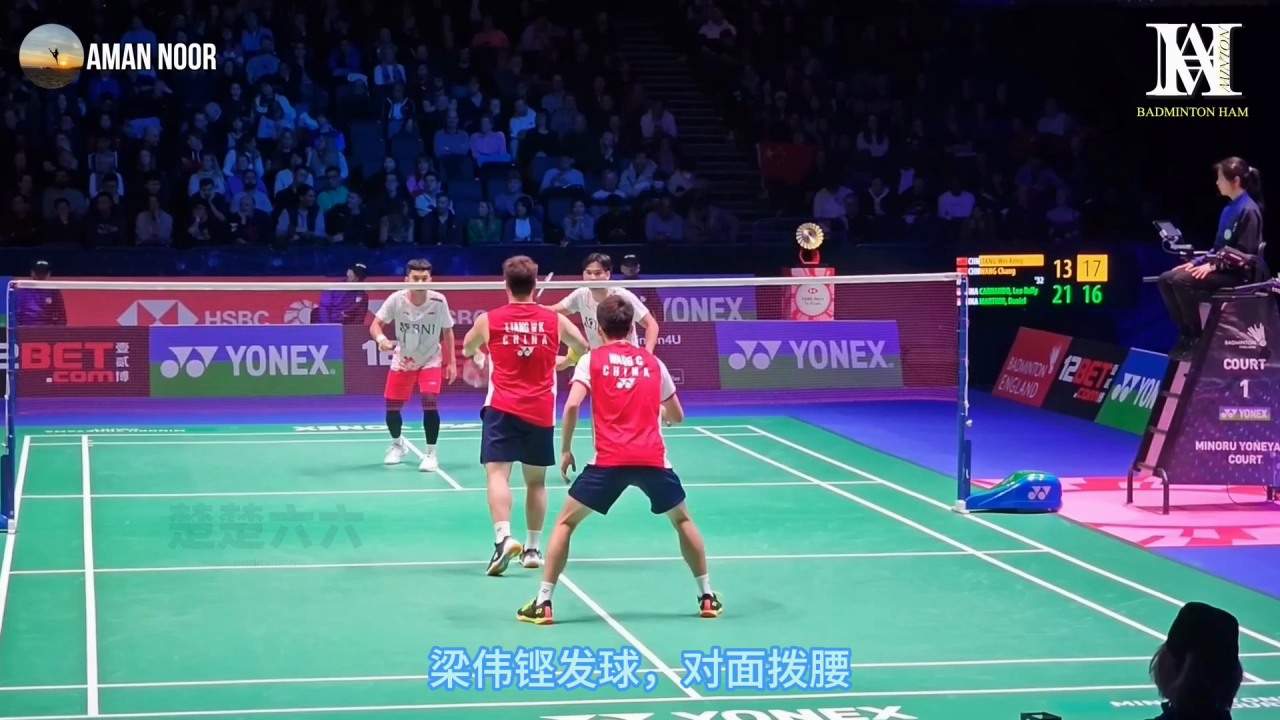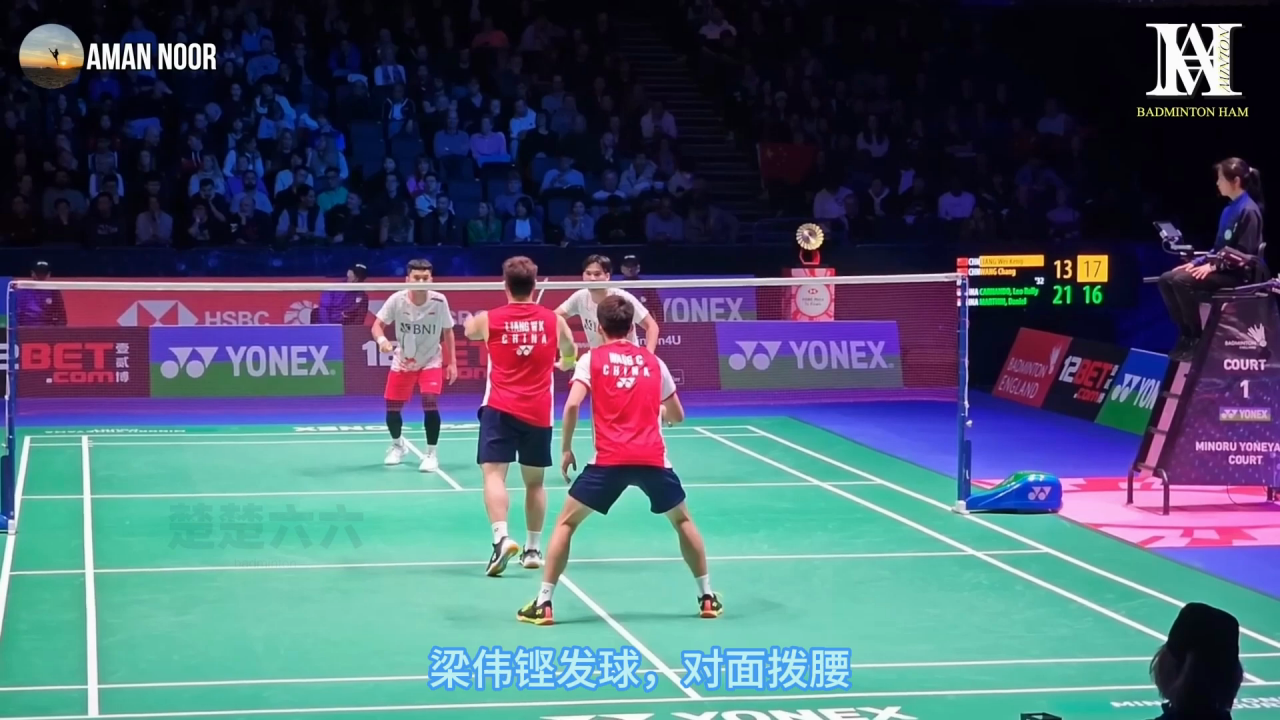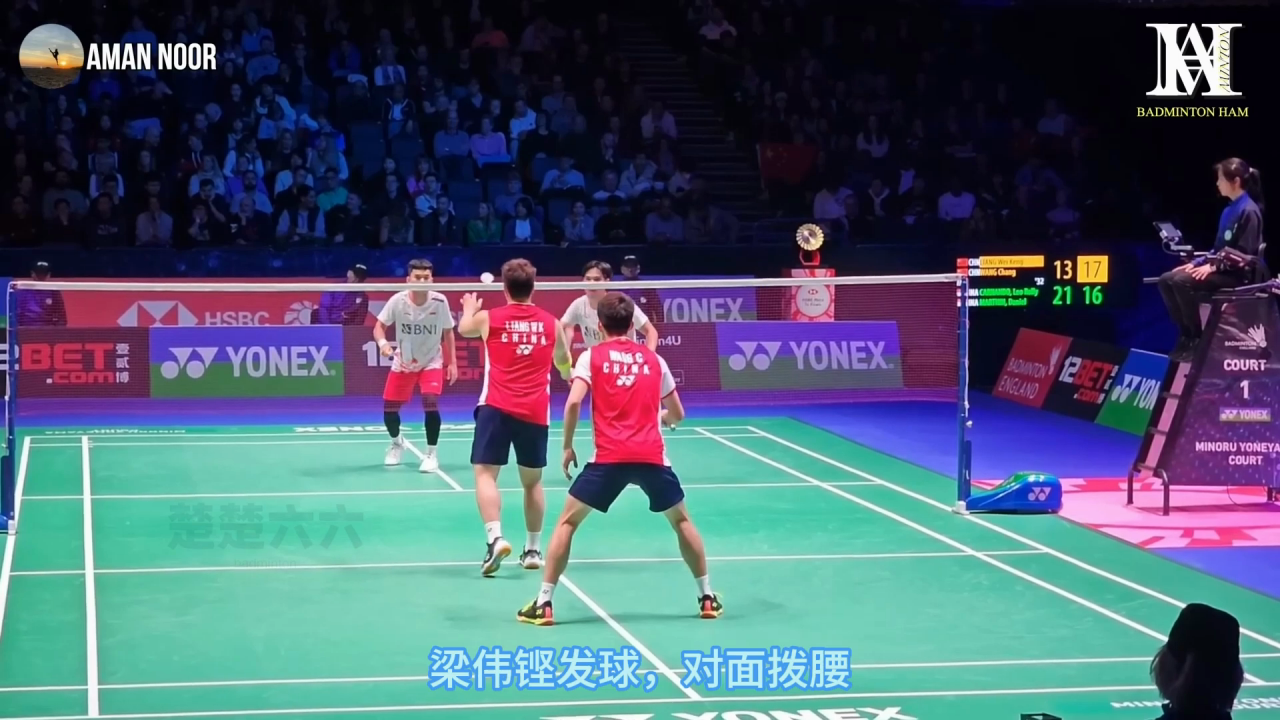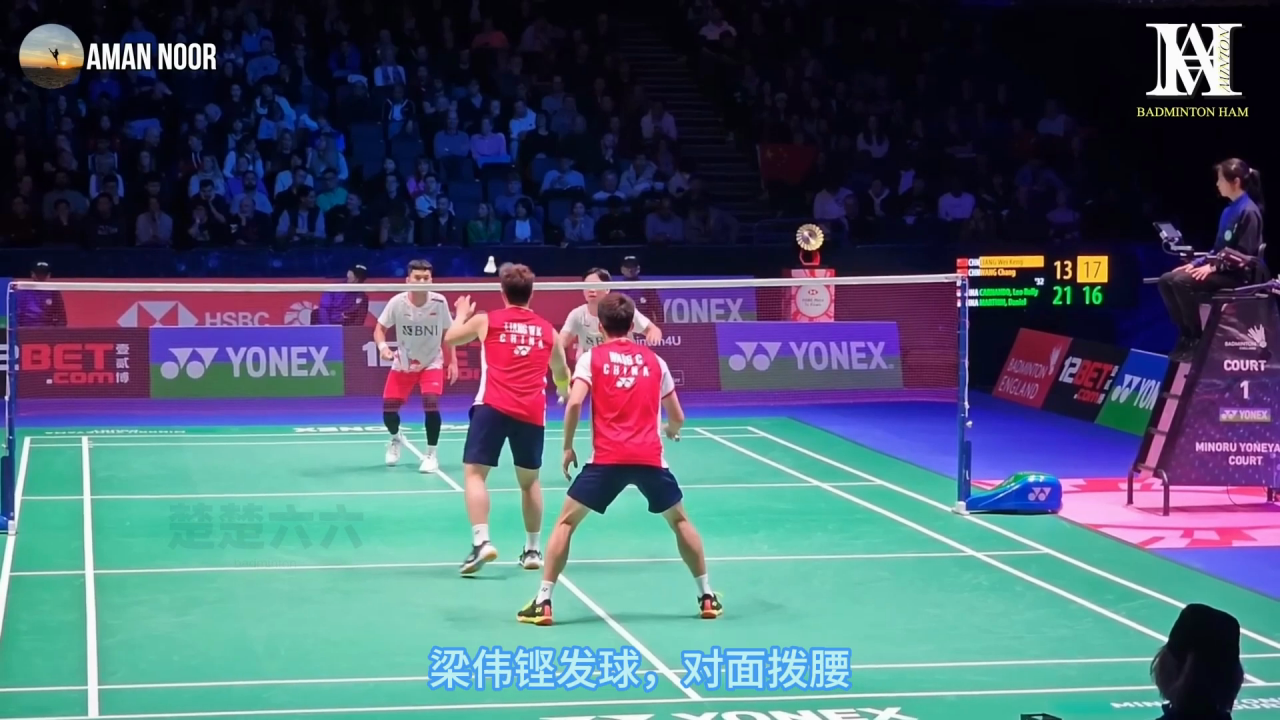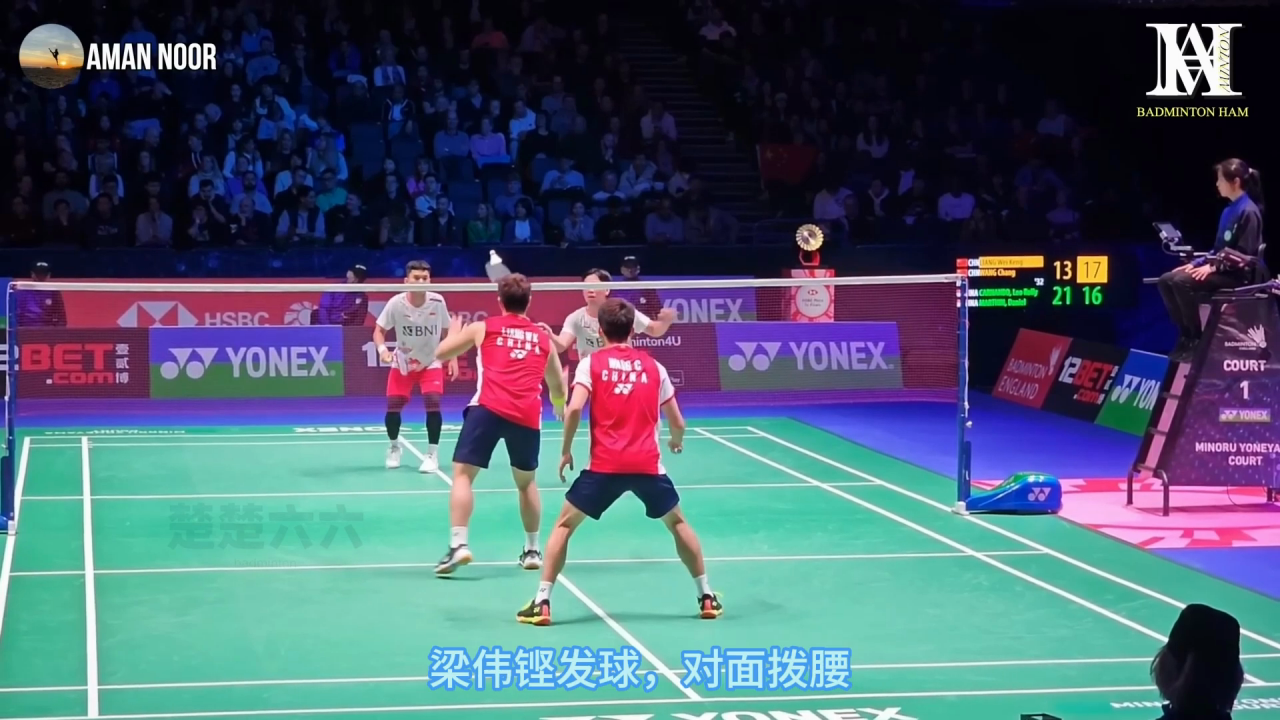
dt=0.3s
person 1, frame 1
left shoulder: (591, 359)
right shoulder: (653, 362)
left elbow: (572, 406)
right elbow: (677, 416)
left wrist: (565, 449)
left hip: (609, 460)
right hip: (652, 459)
left knee: (565, 522)
right knee: (682, 520)
left ankle: (543, 602)
right ankle: (707, 596)
person 1, frame 2
left shoulder: (592, 359)
right shoulder: (653, 362)
left elbow: (572, 405)
right elbow: (677, 416)
left wrist: (566, 449)
left hip: (610, 460)
right hip: (652, 459)
left knee: (566, 522)
right knee: (682, 520)
left ankle: (544, 603)
right ankle: (707, 596)
person 1, frame 3
left shoulder: (592, 356)
right shoulder: (653, 359)
left elbow: (573, 402)
right elbow: (678, 414)
left wrist: (567, 447)
right wrist: (664, 417)
left hip: (609, 458)
right hip: (652, 457)
left knee: (567, 522)
right knee: (681, 520)
left ankle: (543, 603)
right ankle: (707, 597)
person 1, frame 4
left shoulder: (592, 357)
right shoulder: (654, 361)
left elbow: (575, 403)
right elbow: (677, 417)
left wrist: (568, 447)
right wrist: (671, 430)
left hip: (607, 459)
right hip: (650, 458)
left knee: (566, 522)
right knee: (680, 520)
left ankle: (543, 602)
right ankle: (707, 597)
person 1, frame 5
left shoulder: (592, 362)
right shoulder: (654, 367)
left elbow: (575, 409)
right elbow: (678, 423)
left wrist: (566, 451)
right wrist: (676, 441)
left hip: (604, 465)
right hip: (648, 465)
left knee: (564, 525)
right knee: (678, 523)
left ankle: (542, 602)
right ankle: (707, 596)
person 2, frame 1
left shoulder: (489, 320)
right shoulder: (555, 320)
left elbow: (468, 349)
right elbow: (582, 348)
left wrist: (481, 355)
right wrist: (566, 359)
left hip: (502, 409)
right hip: (541, 412)
left knee: (497, 474)
right knee: (536, 481)
left ankle: (504, 538)
right ankle: (532, 548)
person 2, frame 2
left shoulder: (487, 319)
right shoulder: (553, 320)
left elbow: (470, 333)
right elbow: (571, 353)
left wrist: (471, 324)
right wrist: (563, 362)
left hip: (500, 409)
right hip: (539, 412)
left knee: (494, 474)
right knee: (535, 481)
left ankle: (502, 538)
right ankle: (533, 549)
person 2, frame 3
left shoulder: (488, 318)
right shoulder: (551, 324)
left elbow: (463, 329)
right elbow: (564, 362)
left wrist: (469, 308)
right wrist: (566, 371)
left hip: (497, 407)
right hip: (535, 412)
left knee: (485, 474)
right knee: (532, 481)
left ankle: (495, 538)
right ankle: (533, 549)
person 2, frame 4
left shoulder: (486, 321)
right shoulder: (548, 331)
left elbow: (450, 339)
right elbow: (562, 376)
left wrist: (461, 314)
right wrist: (564, 391)
left hip: (493, 407)
right hip: (532, 413)
left knee: (474, 474)
right knee: (530, 481)
left ankle: (482, 542)
right ankle: (533, 550)
person 2, frame 5
left shoulder: (483, 328)
right shoulder: (544, 339)
left elbow: (442, 352)
right elbow: (558, 389)
left wrist: (454, 333)
right wrist: (561, 408)
left hip: (489, 409)
right hip: (527, 416)
left knee: (462, 474)
right knee: (526, 482)
left ankle: (458, 545)
right ankle: (532, 550)
person 3, frame 1
left shoulder: (439, 301)
right shoulder: (396, 299)
left elbow: (447, 331)
right elbow: (375, 325)
left wrist: (452, 362)
right wrist: (381, 339)
left hip: (430, 361)
right hip: (402, 361)
left knee: (429, 402)
right knee: (392, 407)
left ankle: (430, 453)
right ankle: (397, 444)
person 3, frame 2
left shoulder: (439, 301)
right shoulder: (396, 300)
left elbow: (448, 332)
right elbow: (377, 326)
left wrist: (452, 362)
right wrist: (382, 341)
left hip: (431, 361)
right hip: (402, 362)
left knee: (430, 403)
right knee: (392, 408)
left ankle: (431, 453)
right ankle: (397, 444)
person 3, frame 3
left shoulder: (440, 301)
right shoulder: (397, 301)
left elbow: (448, 332)
right elbow: (379, 327)
left wrist: (452, 362)
right wrist: (383, 343)
left hip: (431, 362)
right hip: (402, 363)
left knee: (430, 403)
right knee: (389, 409)
left ankle: (431, 454)
right ankle: (397, 443)
person 3, frame 4
left shoulder: (439, 302)
right shoulder: (397, 303)
left elbow: (448, 332)
right elbow: (379, 329)
left wrist: (452, 361)
right wrist: (383, 347)
left hip: (432, 363)
right hip: (403, 364)
left knee: (431, 403)
right knee: (389, 408)
left ankle: (431, 454)
right ankle: (396, 439)
person 3, frame 5
left shoulder: (437, 301)
right shoulder: (395, 303)
left elbow: (446, 330)
right elbow: (379, 330)
left wrist: (452, 358)
right wrist: (382, 349)
left hip: (431, 363)
right hip: (402, 363)
left knee: (433, 403)
right knee: (393, 406)
left ankle: (432, 454)
right ankle: (394, 447)
person 4, frame 1
left shoulder: (1248, 211)
right shoulder: (1229, 209)
left elbow: (1244, 253)
left wrist: (1213, 266)
right wrist: (1197, 262)
left hip: (1238, 273)
right hip: (1220, 268)
left knee: (1182, 281)
right knee: (1166, 279)
left ankle: (1197, 338)
right ankle: (1186, 334)
person 4, frame 2
left shoulder: (1248, 211)
right shoulder: (1229, 210)
left elbow: (1243, 253)
left wrist: (1212, 266)
right wrist: (1197, 262)
left hip: (1238, 274)
right hip: (1221, 268)
left knee: (1182, 281)
right knee: (1166, 279)
left ankle: (1197, 338)
right ankle: (1186, 334)
person 4, frame 3
left shoulder: (1248, 211)
right shoulder: (1229, 210)
left elbow: (1244, 254)
left wrist: (1213, 267)
right wrist: (1197, 263)
left hip: (1238, 274)
right hip: (1220, 269)
left knee: (1182, 282)
right knee: (1166, 280)
left ankle: (1197, 339)
right ankle: (1186, 335)
person 4, frame 4
left shoulder: (1248, 212)
right shoulder: (1229, 211)
left elbow: (1244, 254)
left wrist: (1213, 267)
right wrist: (1197, 263)
left hip: (1238, 274)
right hip: (1220, 268)
left knee: (1182, 282)
right knee: (1166, 280)
left ankle: (1197, 339)
right ankle: (1186, 335)
person 4, frame 5
left shoulder: (1248, 212)
right shoulder: (1229, 211)
left elbow: (1244, 254)
left wrist: (1213, 267)
right wrist: (1196, 263)
left hip: (1238, 274)
right hip: (1220, 269)
left knee: (1183, 282)
right knee: (1166, 280)
left ankle: (1197, 339)
right ankle: (1186, 335)
